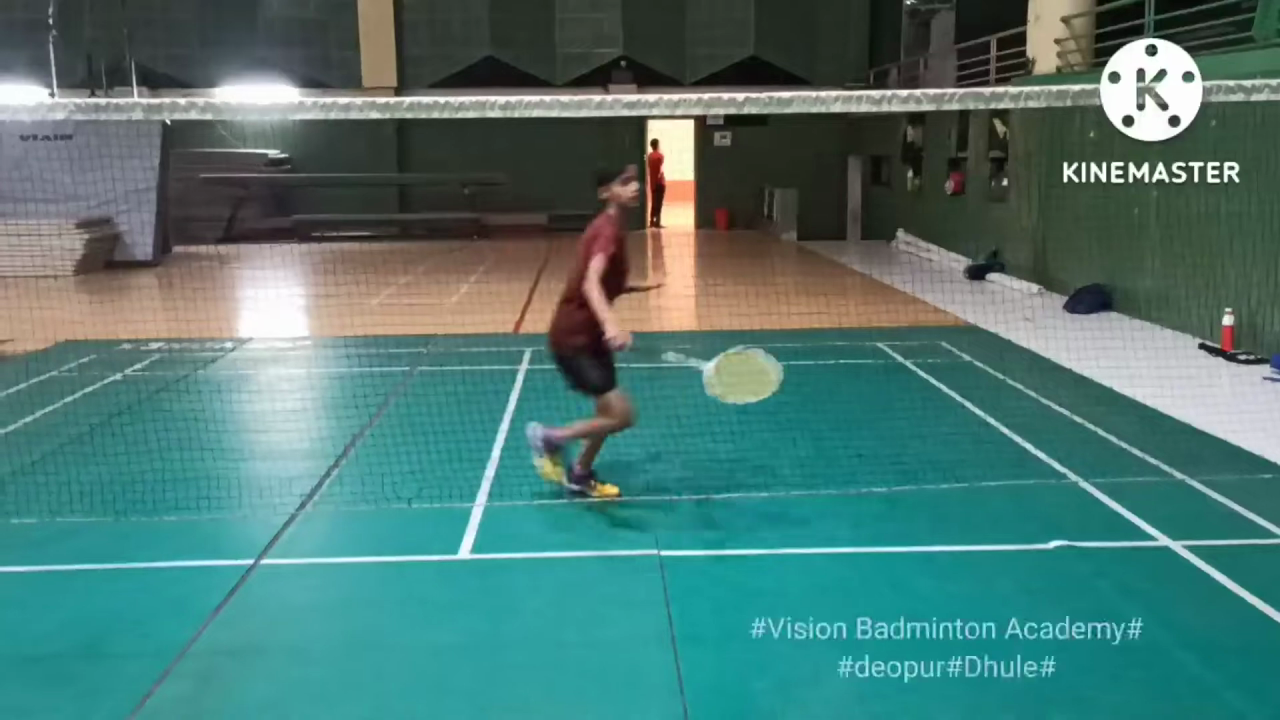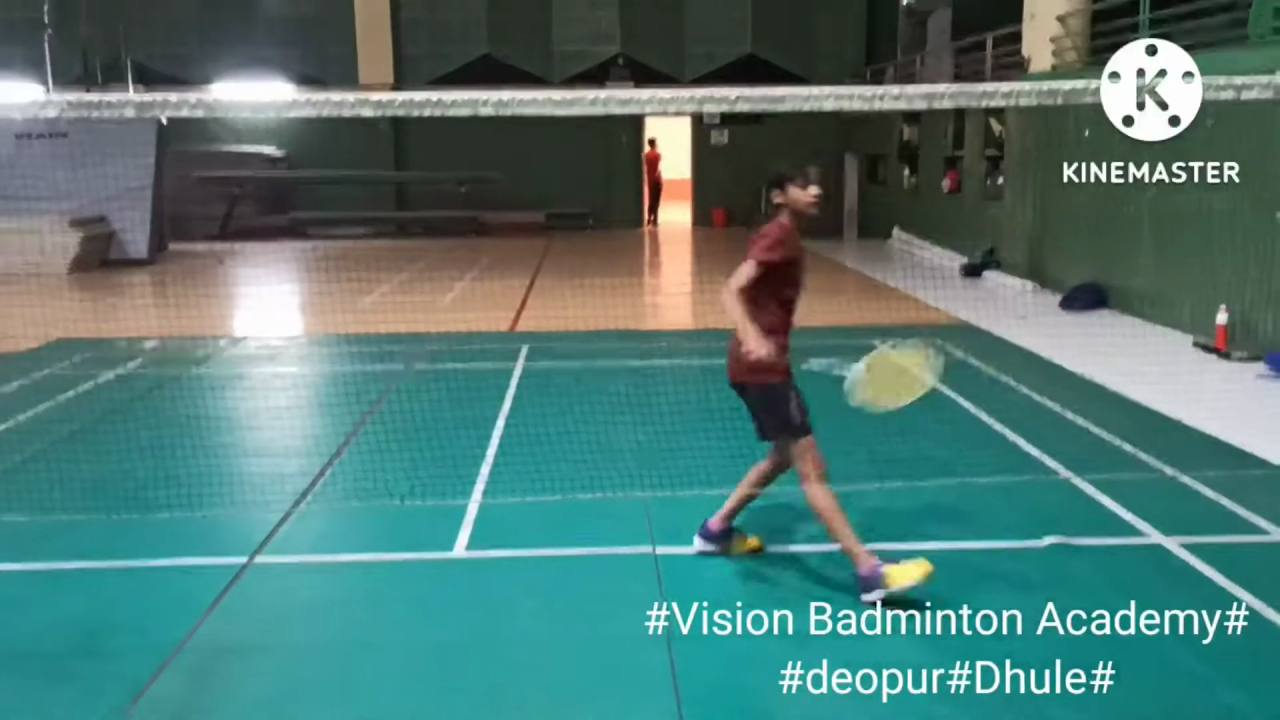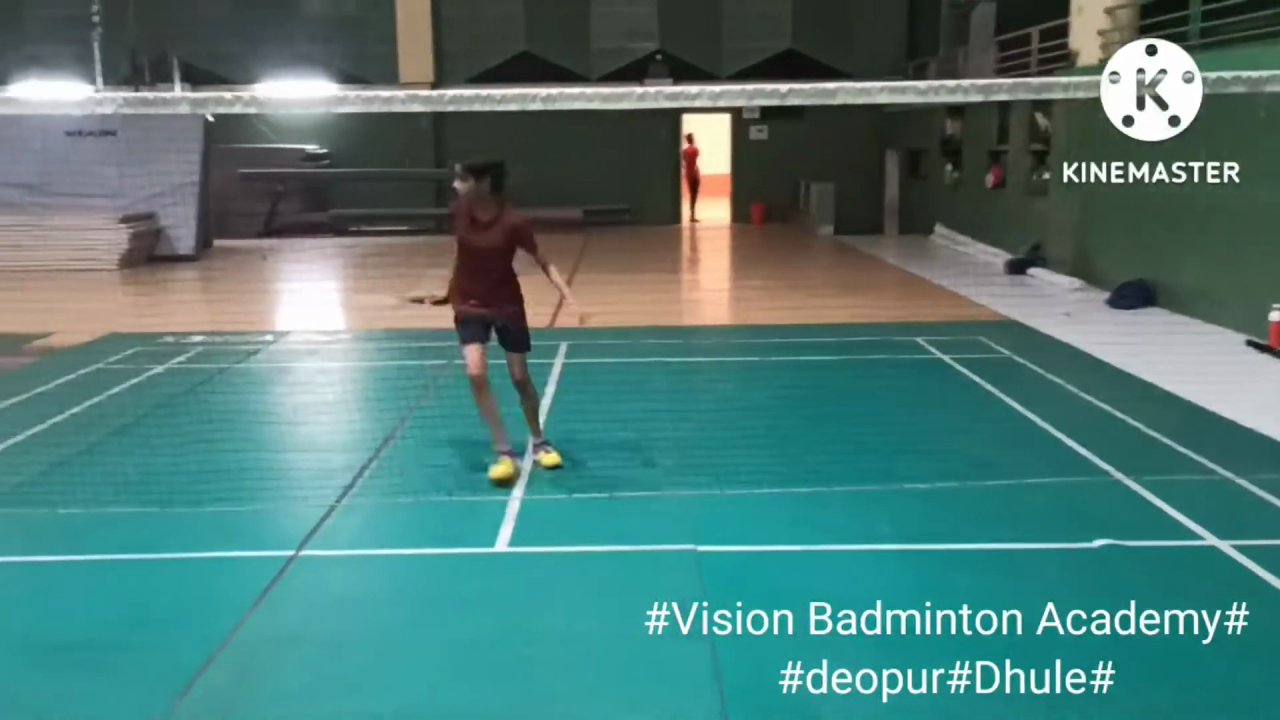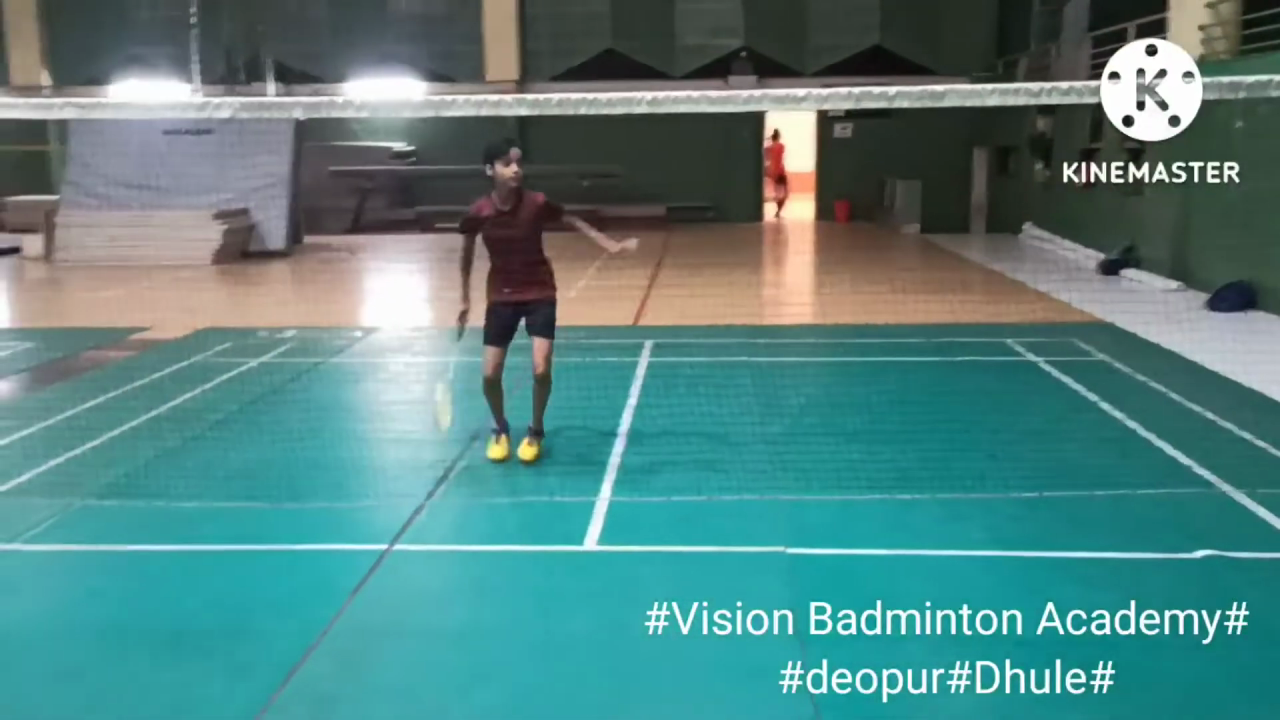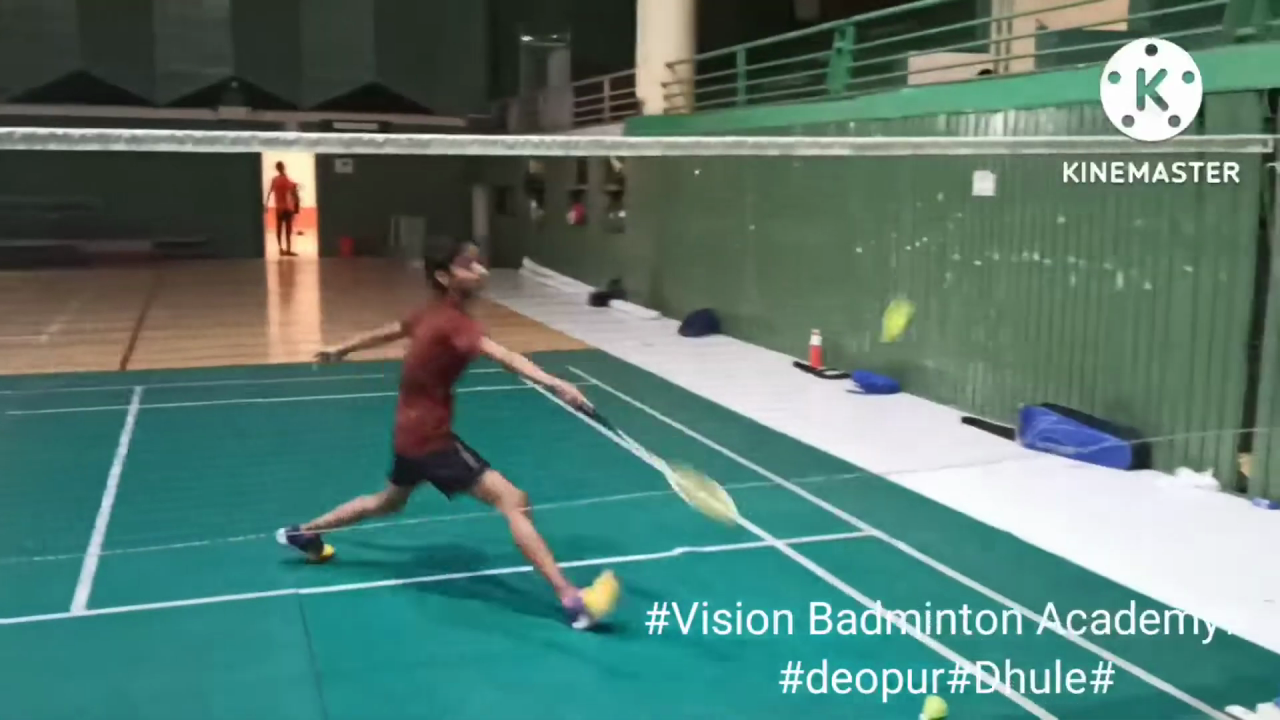
dt=1s
person 1, frame 1
left shoulder: (612, 229)
right shoulder: (605, 231)
right elbow: (591, 285)
left wrist: (634, 287)
right wrist: (610, 322)
left hip: (589, 333)
right hip: (573, 337)
left knee: (608, 413)
right knee: (619, 417)
left ankle: (580, 474)
right ankle: (547, 437)
person 1, frame 2
left shoulder: (781, 238)
right shoulder: (776, 238)
right elbow: (731, 291)
right wrist: (751, 336)
left hip: (765, 365)
right hip: (762, 369)
left knee: (785, 455)
right knee: (810, 467)
left ankle: (716, 528)
right ankle: (869, 573)
person 1, frame 3
left shoulder: (513, 223)
right shoulder: (460, 213)
left elbow: (544, 263)
left wrist: (568, 297)
right wrist: (448, 292)
left hip: (506, 304)
right hip: (468, 305)
left knee: (521, 378)
right knee: (476, 374)
left ankle: (540, 441)
right ankle: (504, 450)
person 1, frame 4
left shoulder: (537, 203)
right shoulder: (478, 213)
left elbow: (573, 222)
right elbow: (467, 255)
left wrist: (610, 245)
right wrist: (465, 298)
left hip: (540, 291)
right hip: (502, 296)
left knee: (541, 370)
right knee: (490, 375)
left ankle: (535, 431)
right ankle: (500, 430)
person 1, frame 5
left shoulder: (432, 313)
right shoulder: (454, 321)
left elbow: (386, 333)
right elbow: (501, 353)
left wrist: (338, 351)
right wrist: (554, 383)
left hip: (414, 430)
right hip: (428, 436)
left knee: (390, 500)
right knee: (513, 501)
left ankle: (303, 534)
right ankle: (573, 601)
